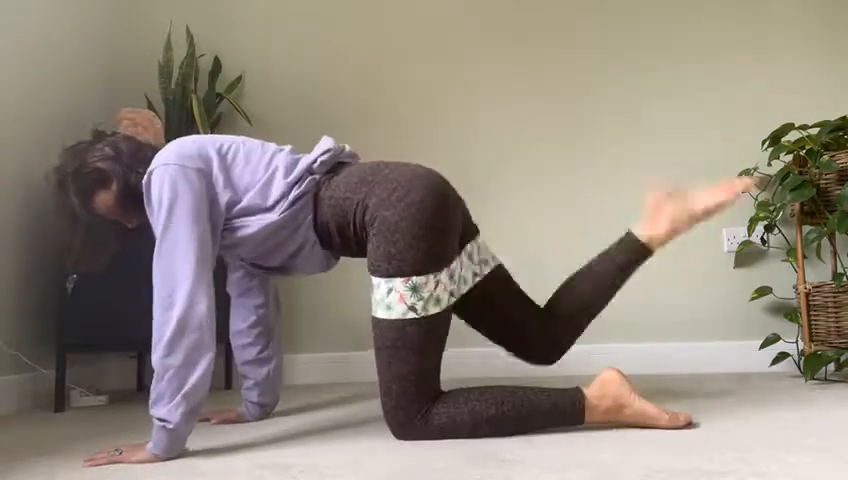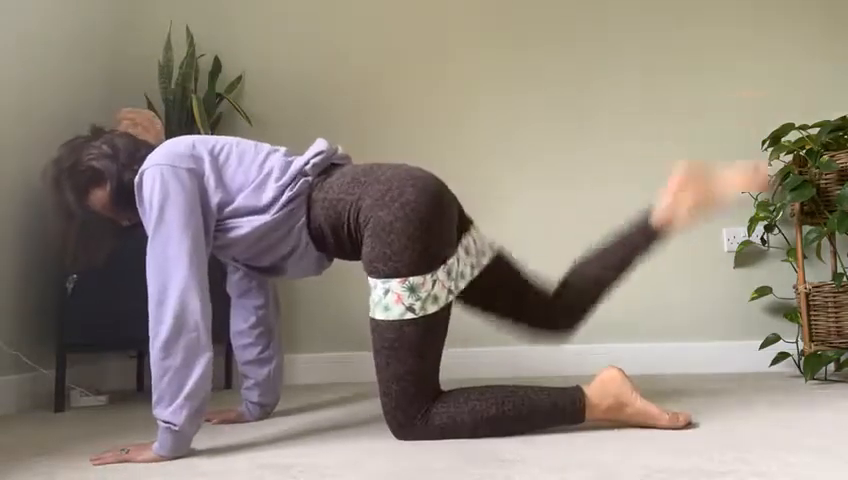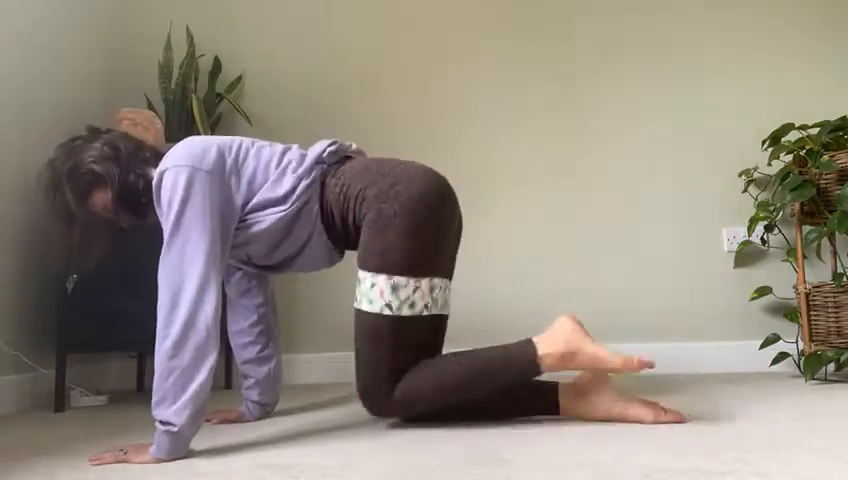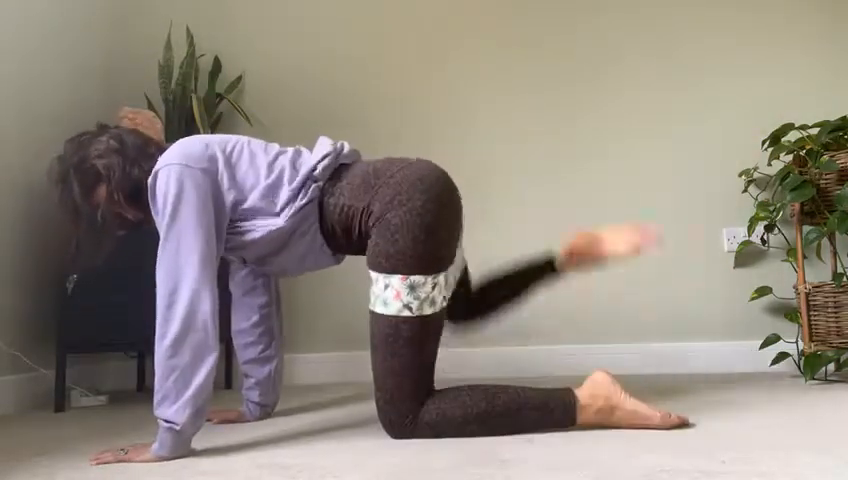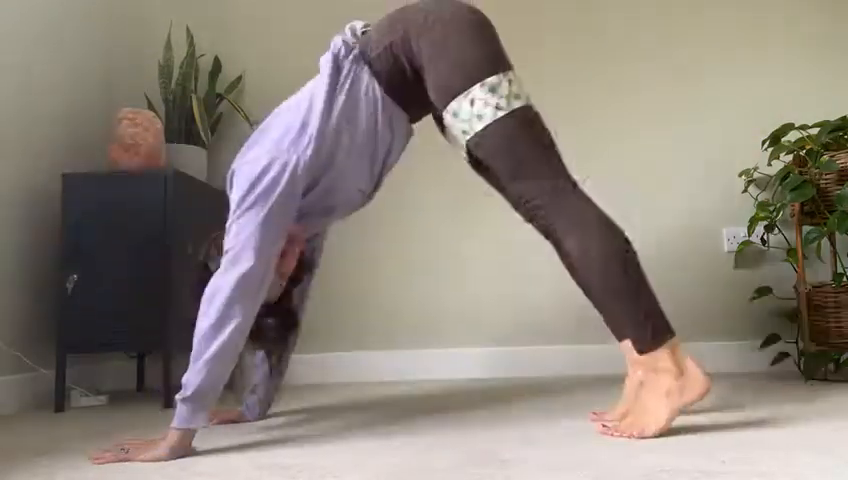
dt=0.5s
person 1, frame 1
left shoulder: (171, 170)
right shoulder: (201, 175)
left elbow: (183, 306)
right elbow: (249, 284)
left wrist: (165, 438)
right wrist: (257, 400)
left hip: (399, 207)
right hip: (411, 201)
left knee: (412, 417)
right knee: (544, 339)
left ankle: (600, 401)
right ankle: (658, 224)
person 1, frame 2
left shoulder: (162, 171)
right shoulder: (200, 176)
left elbow: (178, 308)
right elbow: (249, 284)
left wrist: (170, 437)
right wrist: (258, 400)
left hip: (391, 211)
right hip: (406, 203)
left knee: (411, 417)
right knee: (555, 314)
left ankle: (599, 400)
right ankle: (671, 206)
person 1, frame 3
left shoulder: (184, 172)
right shoulder: (204, 184)
left elbow: (188, 305)
right elbow: (245, 286)
left wrist: (169, 438)
right wrist: (259, 399)
left hip: (397, 204)
right hip: (408, 207)
left knee: (385, 397)
right knee: (413, 393)
left ankle: (553, 349)
right ankle: (582, 393)
person 1, frame 4
left shoulder: (175, 172)
right shoulder: (208, 176)
left elbow: (186, 304)
right elbow: (251, 282)
left wrist: (171, 437)
right wrist: (258, 399)
left hip: (400, 206)
right hip: (409, 194)
left knee: (404, 416)
right knee: (462, 309)
left ankle: (590, 402)
right ankle: (570, 254)
person 1, frame 5
left shoulder: (265, 174)
right shoulder: (288, 199)
left elbow: (234, 292)
right elbow: (272, 297)
left wrist: (180, 430)
right hip: (412, 60)
left knee: (547, 195)
right knee: (540, 202)
left ankle: (669, 366)
right ankle: (641, 360)
